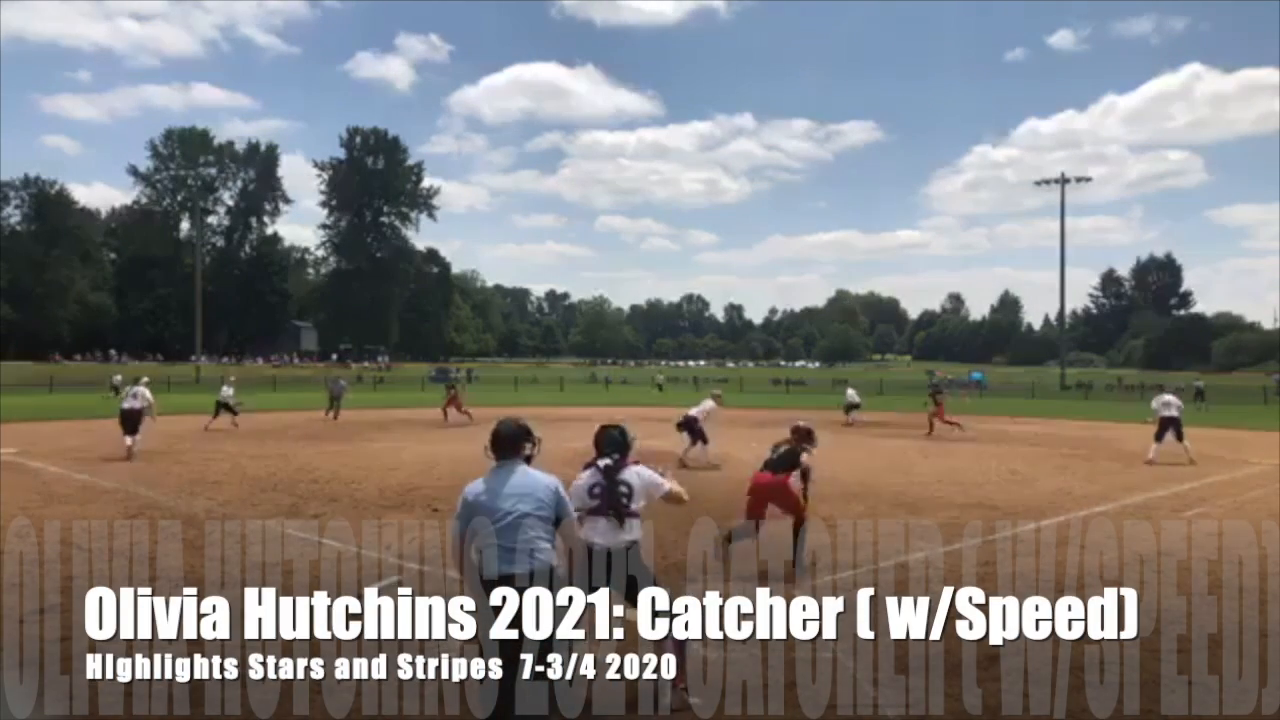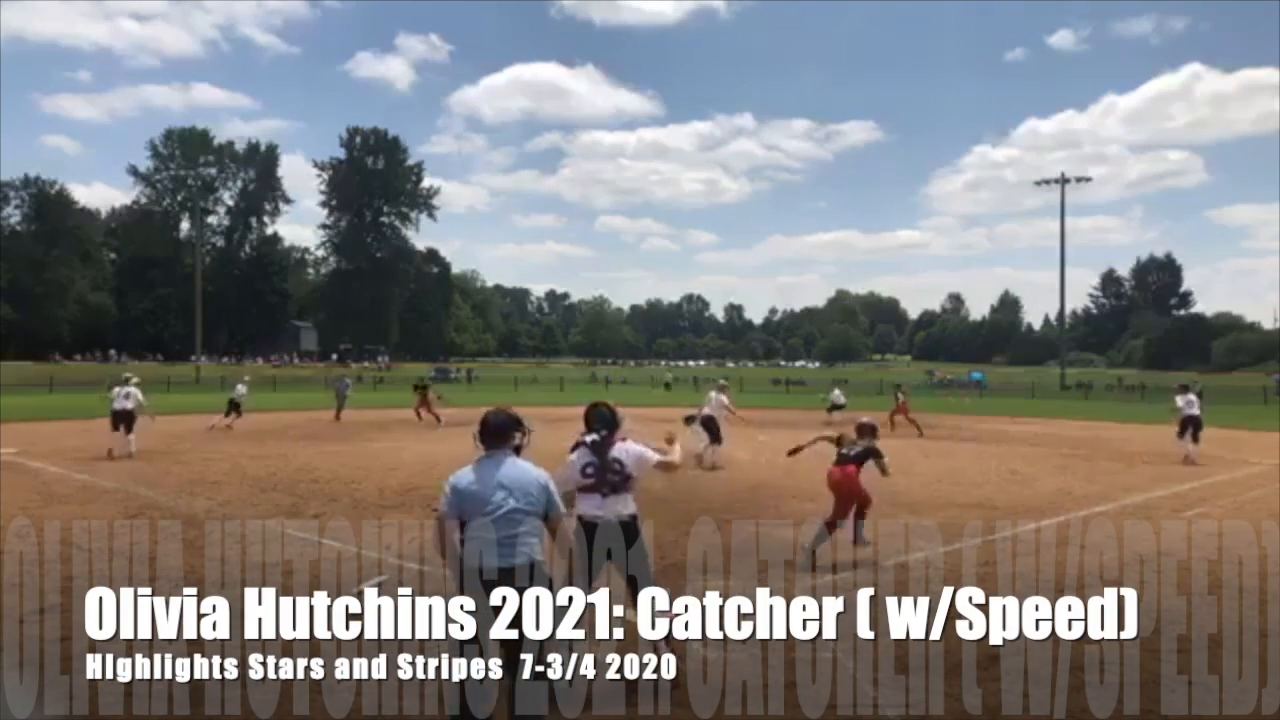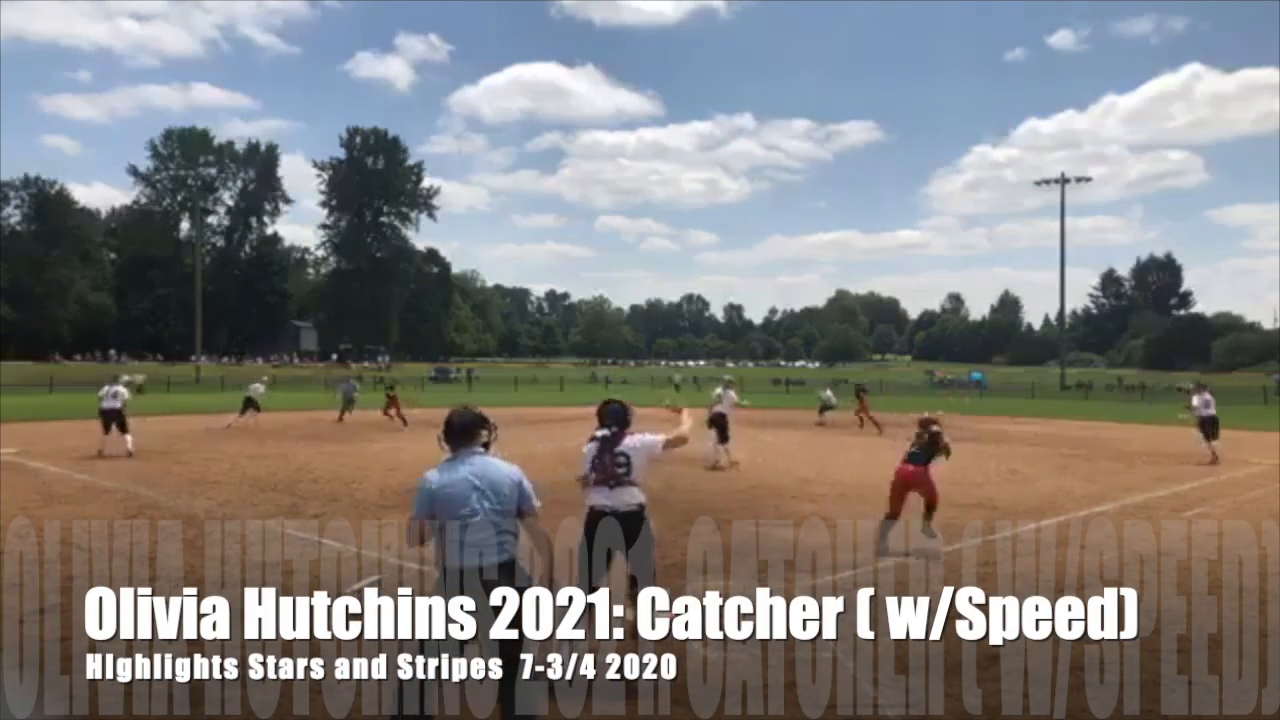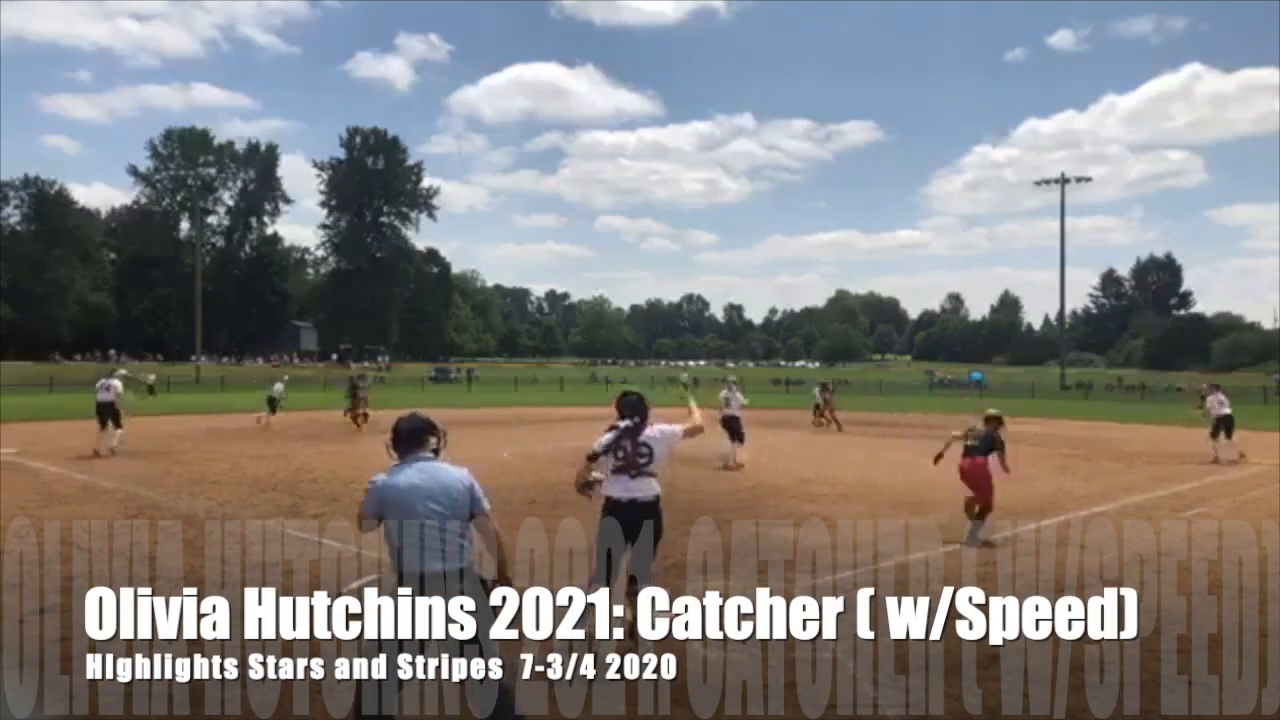
dt=0.2s
person 1, frame 1
left shoulder: (474, 491)
right shoulder: (549, 484)
left elbow: (462, 551)
right elbow: (573, 539)
left wrist: (480, 592)
left hip: (498, 584)
right hip: (544, 582)
left knee: (504, 665)
right knee: (540, 666)
person 1, frame 2
left shoulder: (460, 480)
right shoulder: (538, 477)
left elbow: (446, 538)
right elbow: (563, 535)
left wrist: (462, 579)
left hip: (479, 580)
right hip: (528, 578)
left knee: (472, 662)
right knee: (525, 667)
person 1, frame 3
left shoulder: (433, 480)
right shoulder: (510, 473)
left elbow: (414, 538)
right elbow: (537, 529)
right wrist: (549, 572)
left hip: (455, 581)
right hip: (505, 576)
right knee: (512, 664)
person 1, frame 4
left shoulder: (384, 484)
right shoulder: (461, 477)
left elbow: (363, 526)
right elbow: (489, 530)
right wrist: (502, 574)
left hip: (412, 587)
right hip: (461, 584)
person 2, frame 1
left shoulder: (583, 479)
right shoulder: (641, 474)
right elbow: (681, 498)
right wrist: (668, 479)
left hip: (591, 559)
right hip: (627, 559)
right ankle: (680, 680)
person 2, frame 2
left shoulder: (576, 457)
right shoulder: (630, 450)
left elbow: (561, 493)
right elbow: (673, 464)
right wrist: (674, 444)
left hip: (588, 531)
right hip: (624, 530)
right knee: (644, 589)
right ankle: (660, 646)
person 2, frame 3
left shoulder: (591, 449)
right shoulder: (639, 443)
left elbow: (584, 480)
right elbow: (682, 437)
right wrist: (685, 413)
left hip: (598, 521)
right hip: (632, 519)
left knee: (587, 584)
right knee: (642, 574)
person 2, frame 4
left shoulder: (609, 439)
right shoulder: (659, 434)
left elbow: (583, 474)
right elbow: (698, 426)
left wrist: (584, 484)
right wrist: (692, 404)
left hip: (614, 510)
right hip: (646, 510)
left knee: (604, 571)
right knee: (641, 569)
left ankle: (589, 625)
